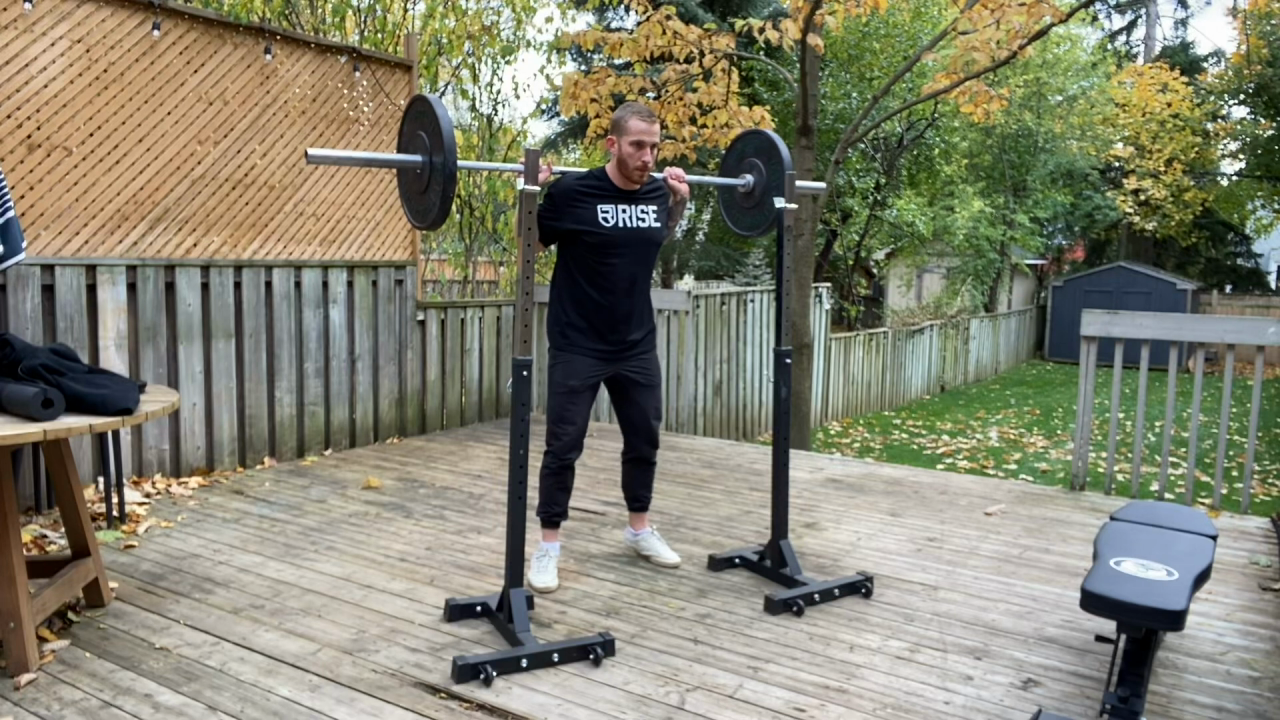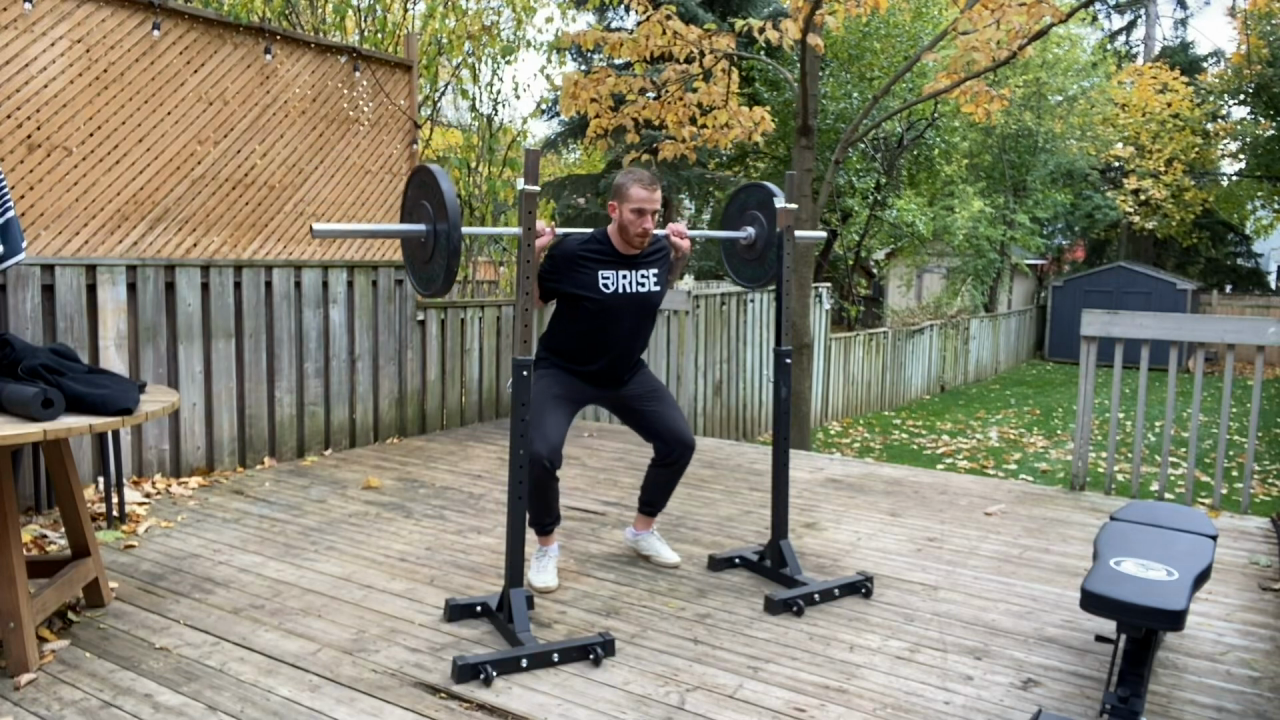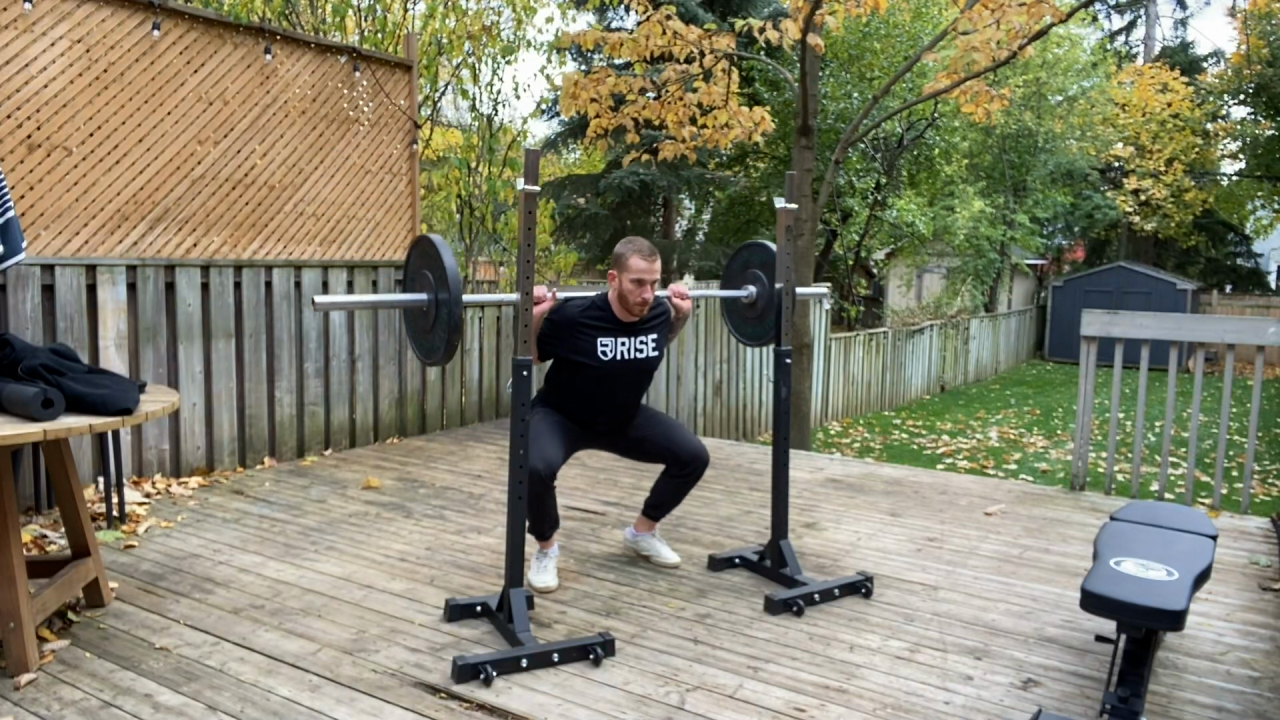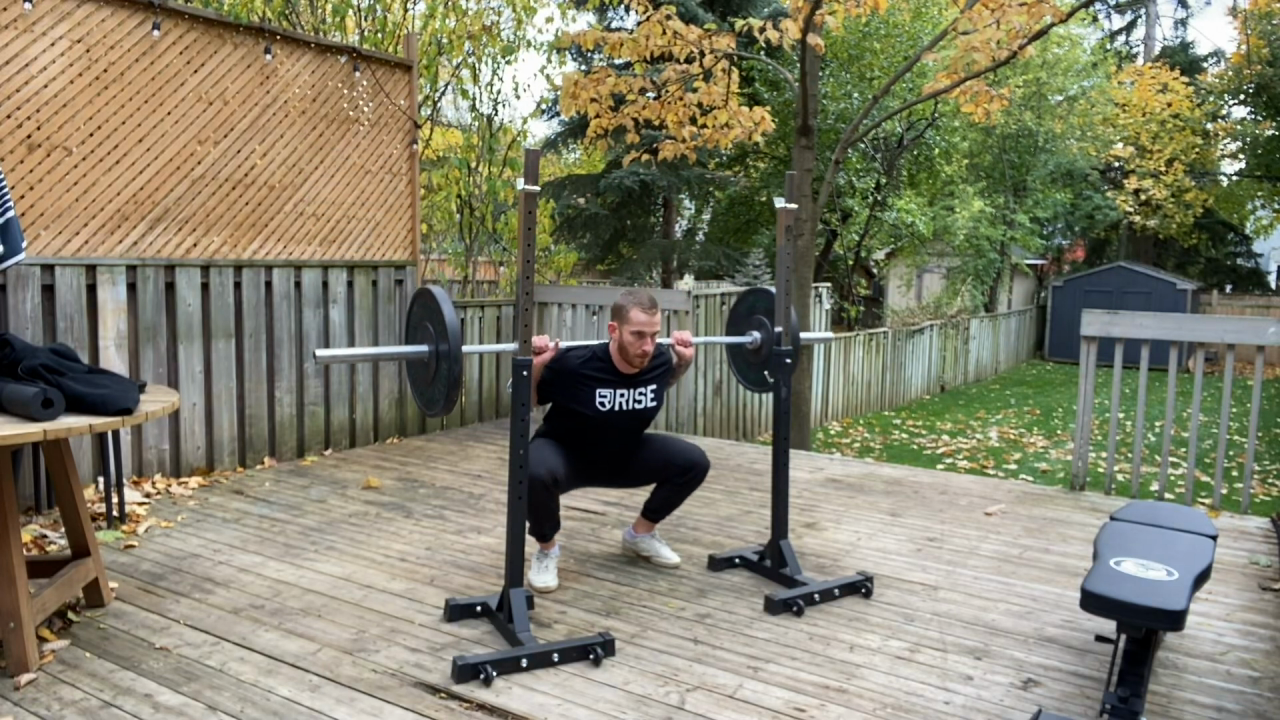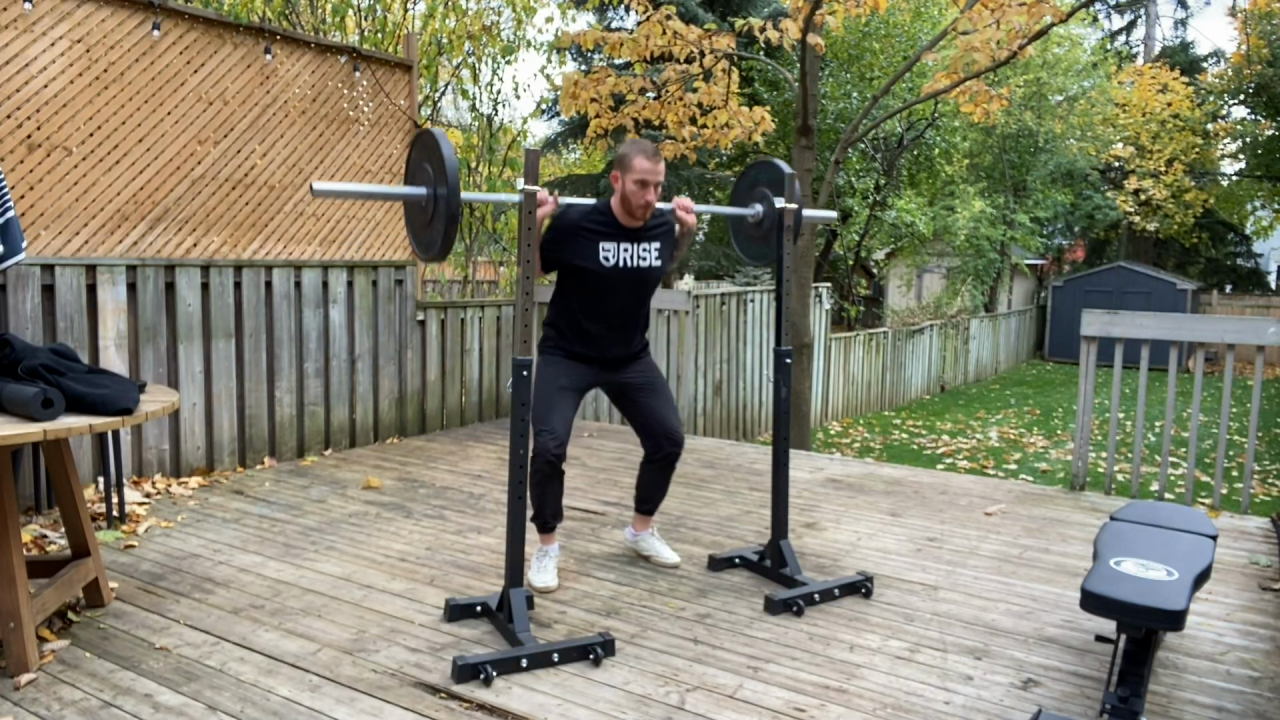
dt=1s
person 1, frame 1
left shoulder: (657, 194)
right shoulder: (573, 192)
left wrist: (679, 200)
left hip: (637, 344)
right hip: (578, 345)
left knee: (644, 441)
right knee: (563, 446)
left ankle: (640, 530)
right ankle: (547, 547)
person 1, frame 2
left shoulder: (658, 251)
right shoulder: (574, 253)
right elbow: (530, 299)
left wrist: (680, 255)
right wrist: (532, 254)
left hip: (627, 372)
right hip: (564, 371)
left knee: (679, 442)
right knee: (541, 453)
left ankle: (642, 530)
right ankle: (545, 547)
person 1, frame 3
left shoulder: (658, 314)
right shoulder: (573, 316)
right elbow: (527, 357)
left wrist: (682, 314)
right wrist: (534, 318)
left hip: (625, 417)
right hip: (561, 415)
left knee: (693, 455)
right knee: (537, 467)
left ankle: (642, 531)
right ankle: (546, 549)
person 1, frame 4
left shoulder: (658, 360)
right shoulder: (574, 365)
left wrist: (684, 360)
right wrist: (535, 366)
left hip: (624, 455)
right hip: (564, 453)
left knee: (693, 462)
right knee: (538, 472)
left ankle: (640, 533)
right ankle: (546, 550)
person 1, frame 5
left shoulder: (662, 226)
right shoulder: (576, 223)
right elbow: (529, 272)
left wrist: (687, 229)
right wrist: (537, 223)
left hip: (630, 356)
right hip: (568, 355)
left knee: (669, 439)
right knee: (549, 447)
left ankle: (641, 530)
right ankle: (546, 546)
